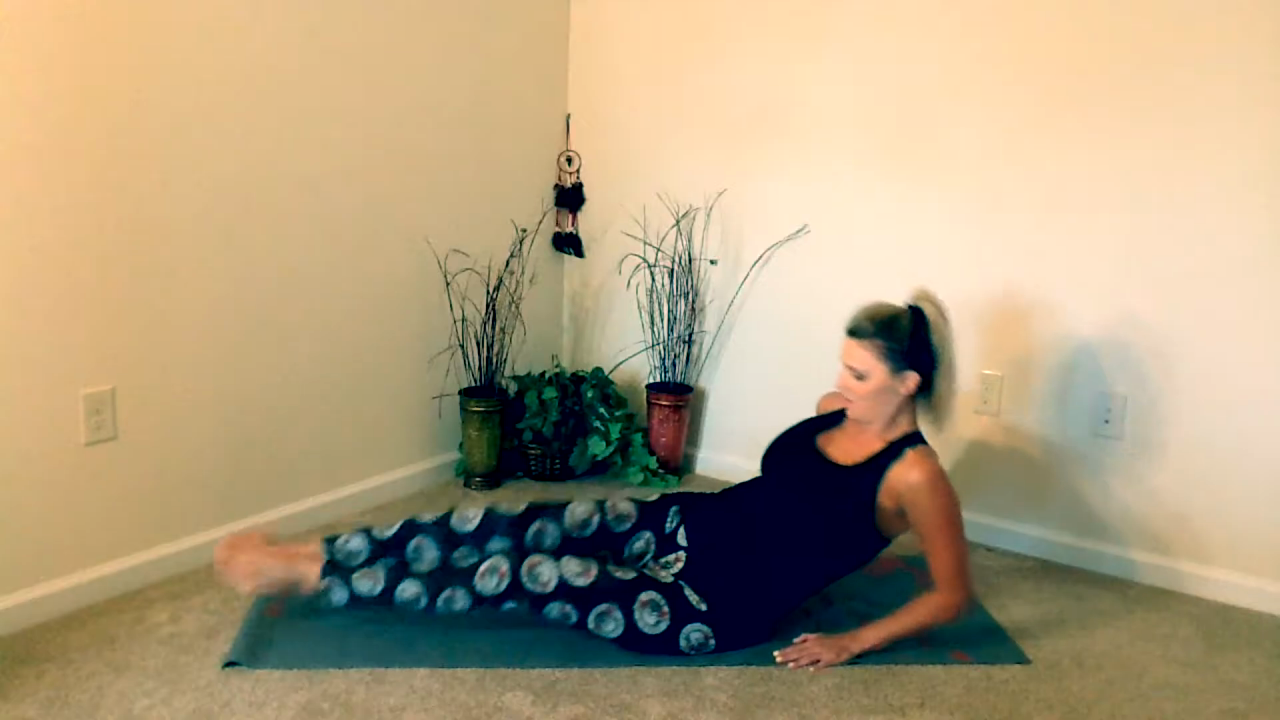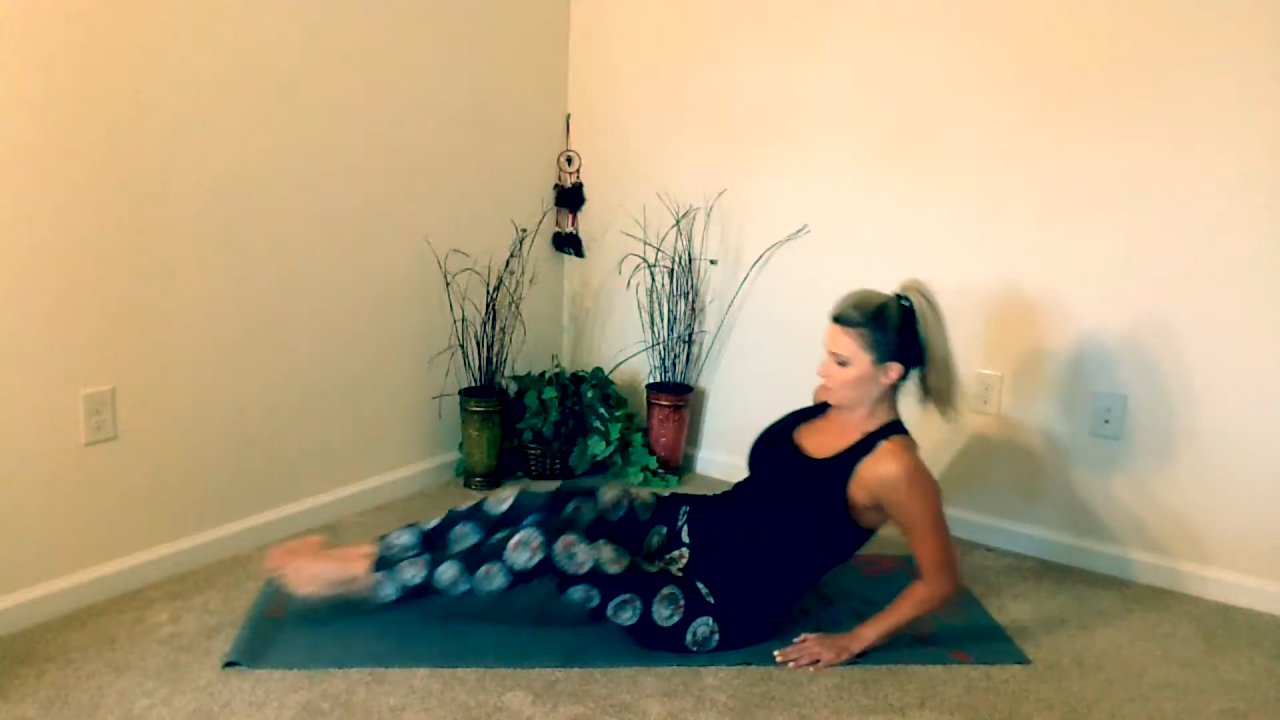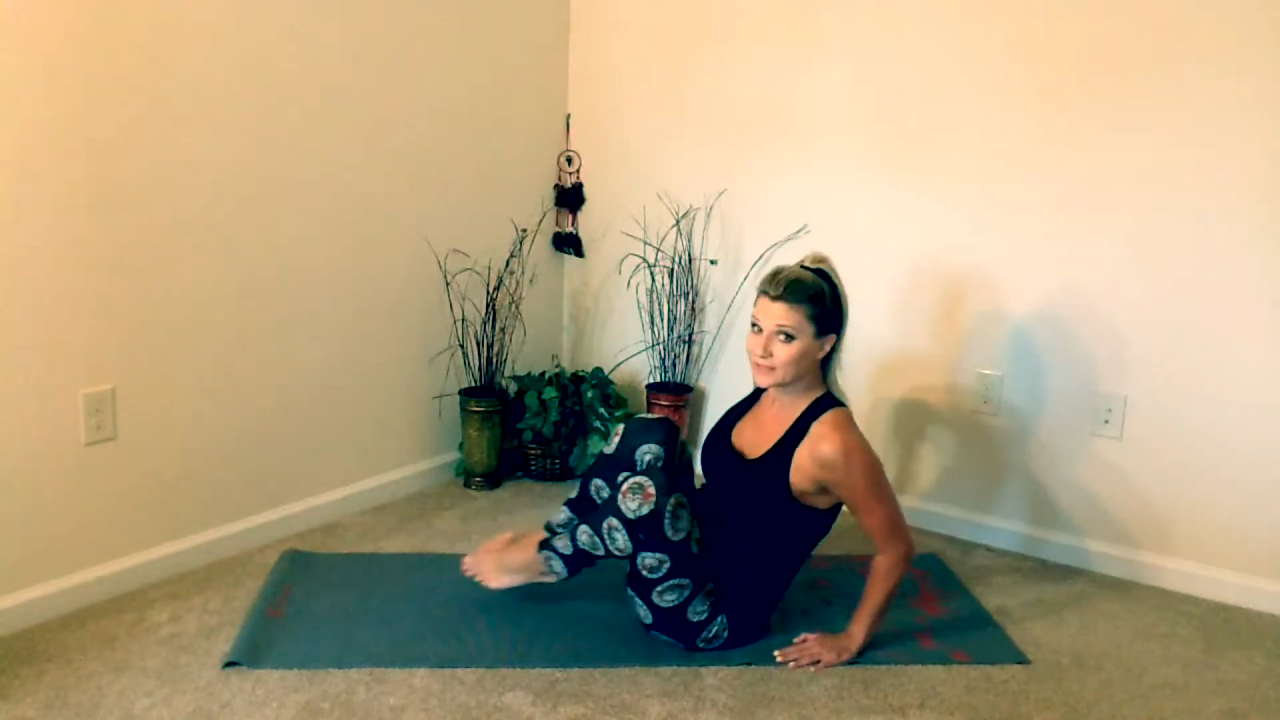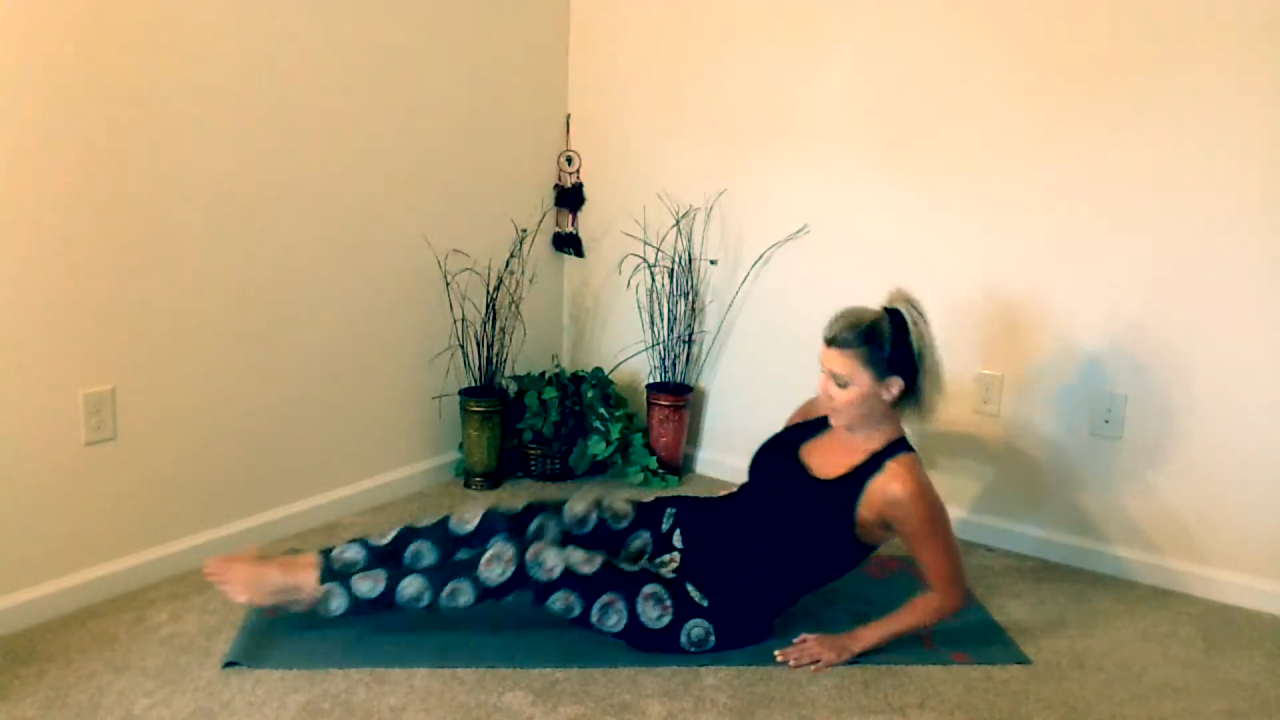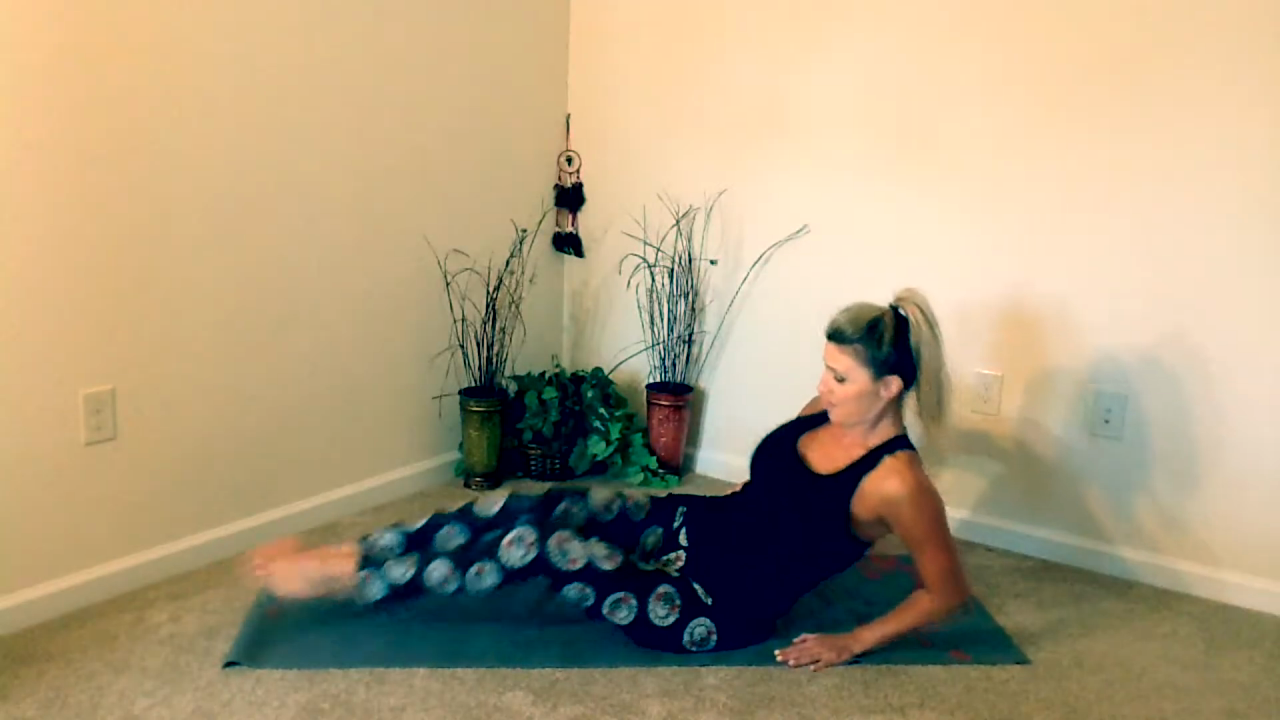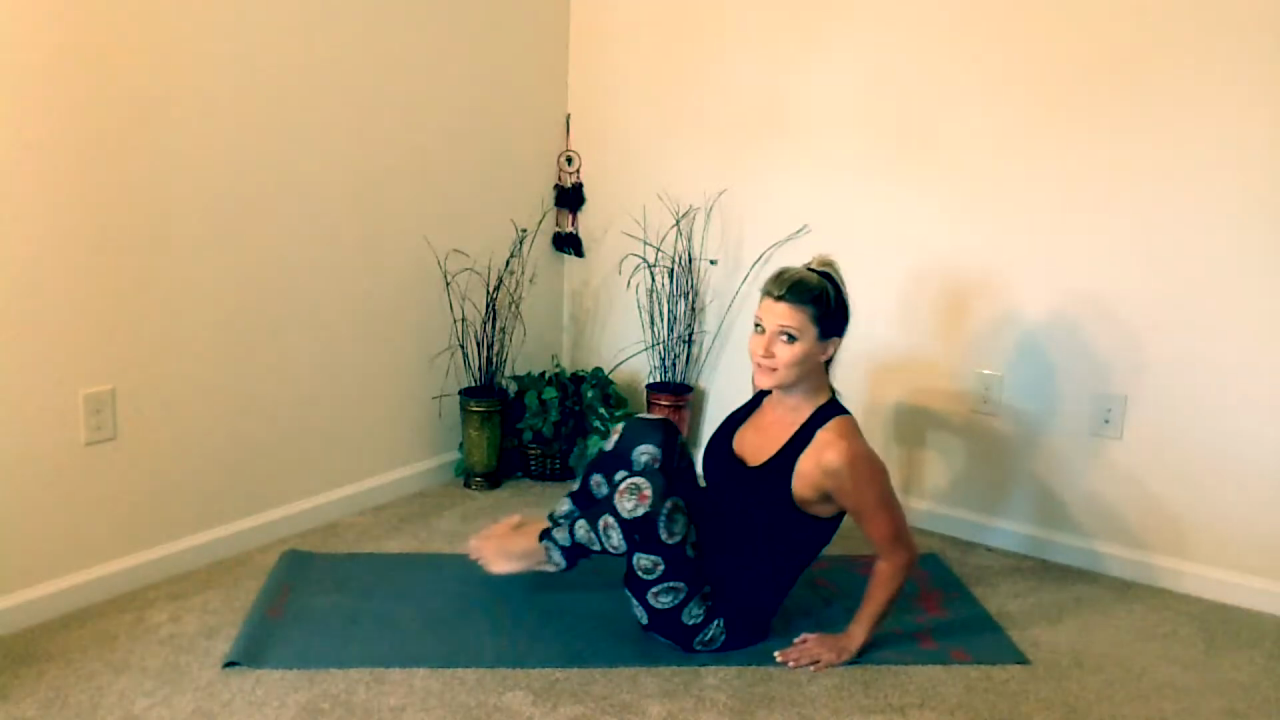
dt=0.4s
person 1, frame 1
left shoulder: (914, 476)
right shoulder: (840, 412)
left elbow: (950, 589)
left wrist: (850, 645)
left hip: (714, 612)
right hip: (689, 528)
left knee: (518, 574)
right knee: (517, 529)
left ankle: (317, 577)
right ankle: (318, 560)
person 1, frame 2
left shoulder: (893, 469)
right shoulder: (832, 402)
left elbow: (940, 581)
left wrist: (851, 641)
left hip: (720, 608)
right hip: (694, 528)
left knee: (549, 548)
right knee: (543, 508)
left ankle: (363, 576)
right ankle: (365, 560)
person 1, frame 3
left shoulder: (831, 443)
right shoulder: (771, 389)
left elbow: (895, 549)
left wrist: (850, 639)
left hip: (712, 614)
right hip: (703, 544)
left knee: (643, 475)
right knee: (647, 439)
left ankle: (548, 558)
right ankle: (555, 547)
person 1, frame 4
left shoulder: (897, 488)
right shoulder: (822, 416)
left elbow: (948, 591)
left wrist: (850, 642)
left hip: (709, 614)
right hip: (687, 533)
left knee: (521, 560)
right knee: (518, 525)
left ankle: (313, 590)
right ankle: (316, 570)
person 1, frame 5
left shoulder: (897, 484)
right shoulder: (828, 410)
left elbow: (947, 591)
left wrist: (851, 642)
left hip: (715, 610)
right hip: (692, 529)
left knee: (542, 552)
right knee: (536, 512)
left ankle: (347, 576)
right ankle: (349, 561)
person 1, frame 6
left shoulder: (836, 452)
right shoulder: (773, 388)
left elbow: (897, 553)
left wrist: (850, 640)
left hip: (709, 615)
left knee: (639, 479)
right knee: (645, 440)
left ankle: (550, 547)
right ankle: (561, 535)
